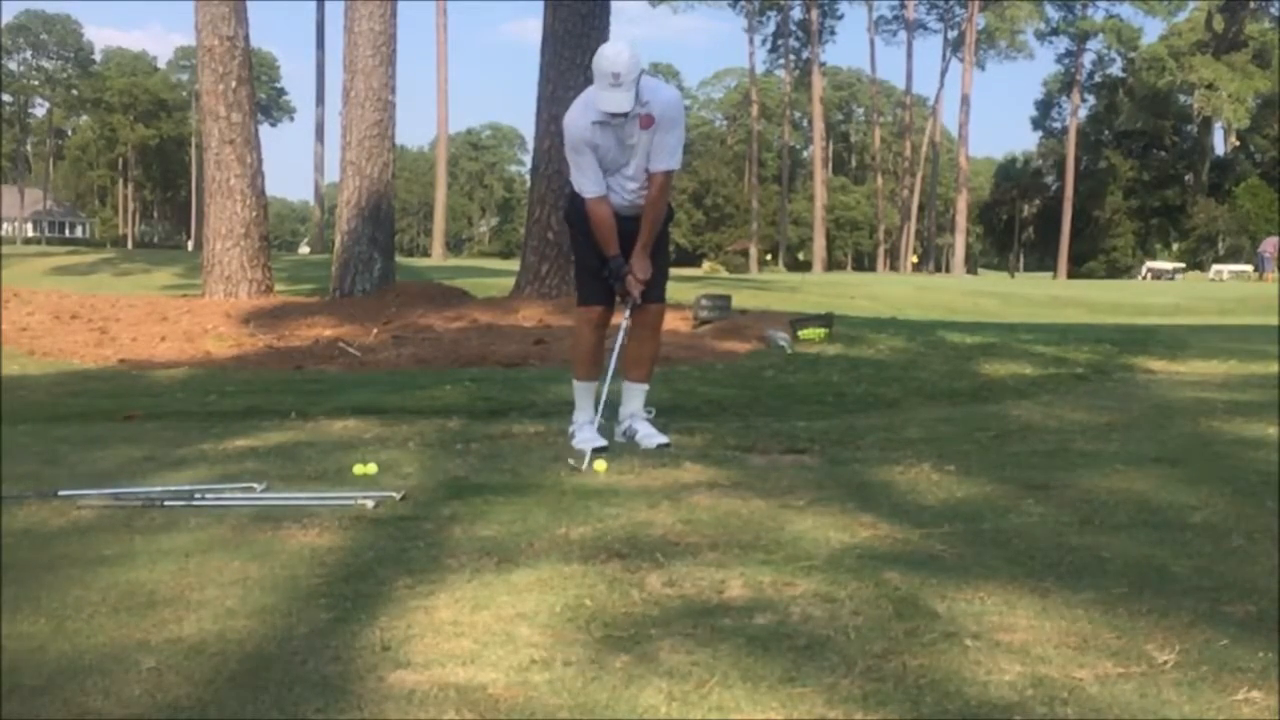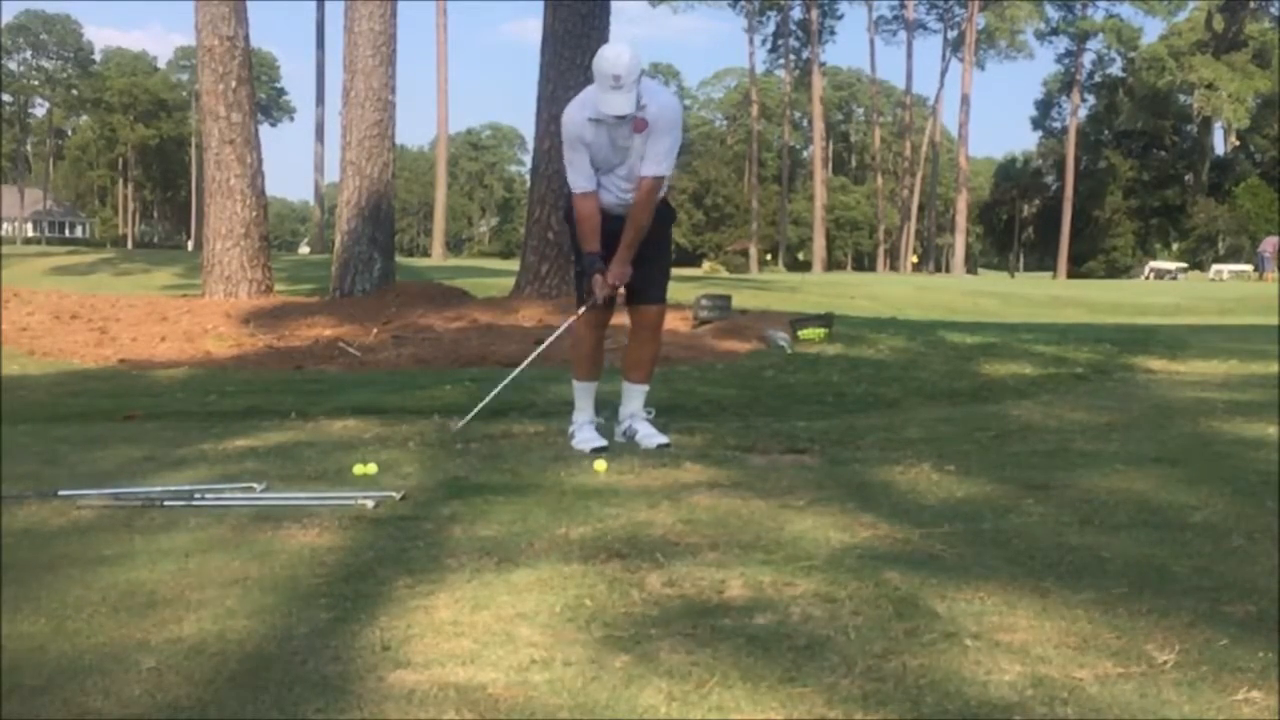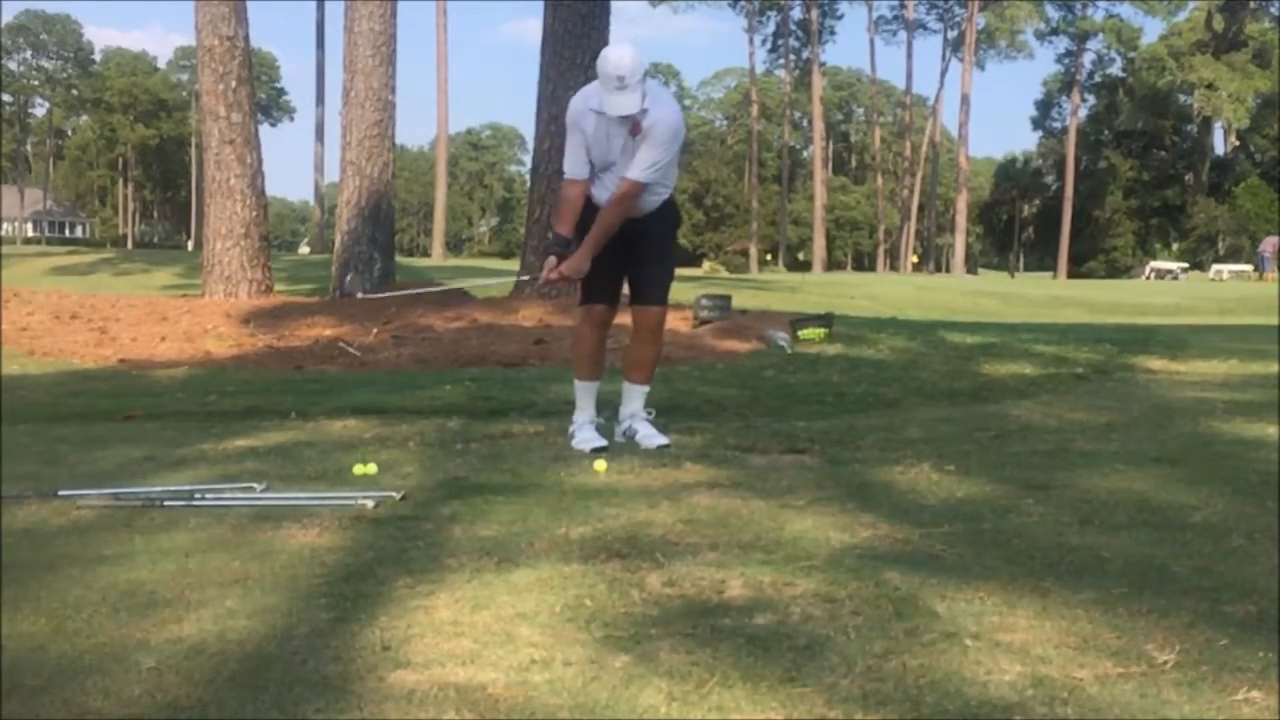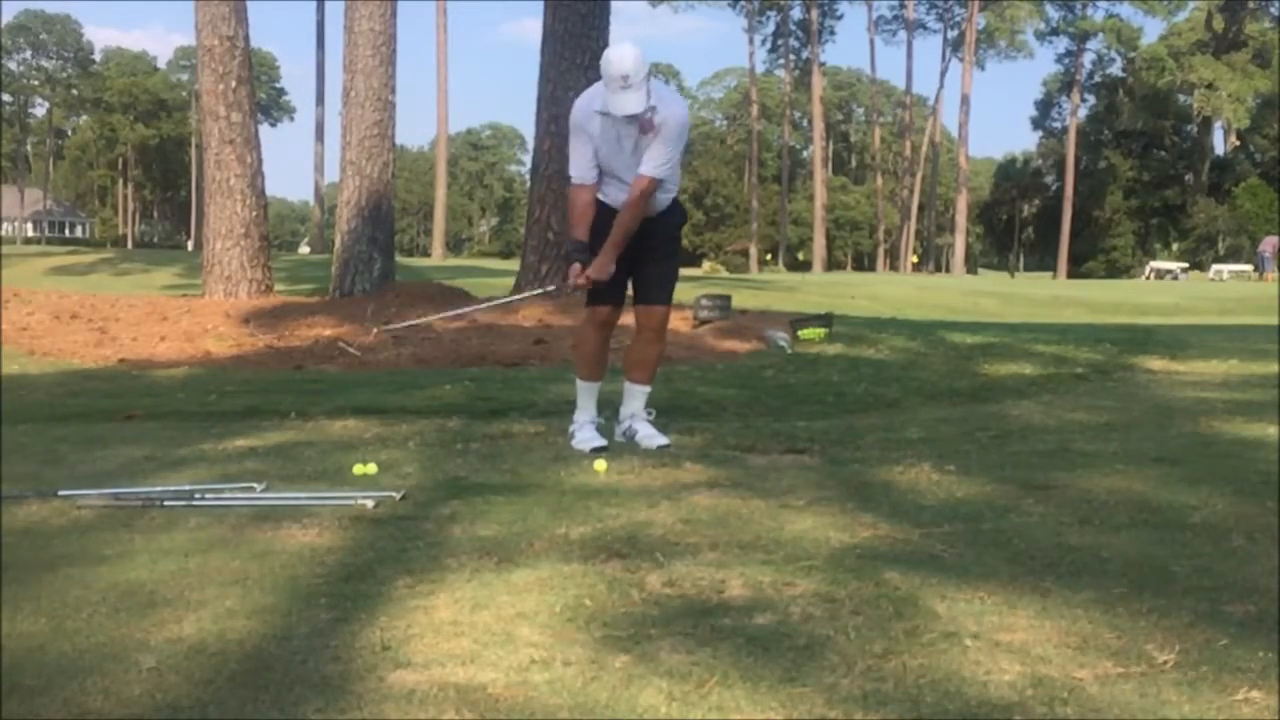
dt=0.2s
person 1, frame 1
left shoulder: (666, 102)
right shoulder: (578, 120)
left elbow: (660, 182)
right elbow: (595, 199)
left wrist: (642, 254)
right wrist: (617, 266)
left hip: (648, 214)
right hip: (594, 217)
left knee: (650, 313)
right knee: (594, 313)
left ankle: (632, 416)
right ankle: (583, 419)
person 1, frame 2
left shoulder: (664, 107)
right shoulder: (576, 116)
left elbow: (647, 189)
right elbow: (584, 195)
left wrist: (623, 260)
right wrist: (593, 263)
left hip: (648, 217)
right hip: (596, 215)
left knee: (650, 315)
right knee: (593, 314)
left ankle: (632, 416)
right ankle: (583, 419)
person 1, frame 3
left shoulder: (665, 116)
right shoulder: (581, 107)
left elbow: (627, 193)
right elbow: (575, 182)
left wrist: (584, 254)
right wrist: (559, 245)
left hip: (652, 217)
right hip: (597, 211)
left knee: (651, 318)
right knee: (595, 313)
left ankle: (632, 417)
right ankle: (583, 419)
person 1, frame 4
left shoulder: (672, 111)
right shoulder: (585, 109)
left elbow: (643, 191)
right elbow: (583, 186)
left wrist: (609, 256)
right wrist: (579, 250)
left hip: (658, 217)
right hip: (607, 212)
left knee: (655, 318)
right knee: (601, 314)
left ankle: (632, 416)
right ankle: (584, 418)
